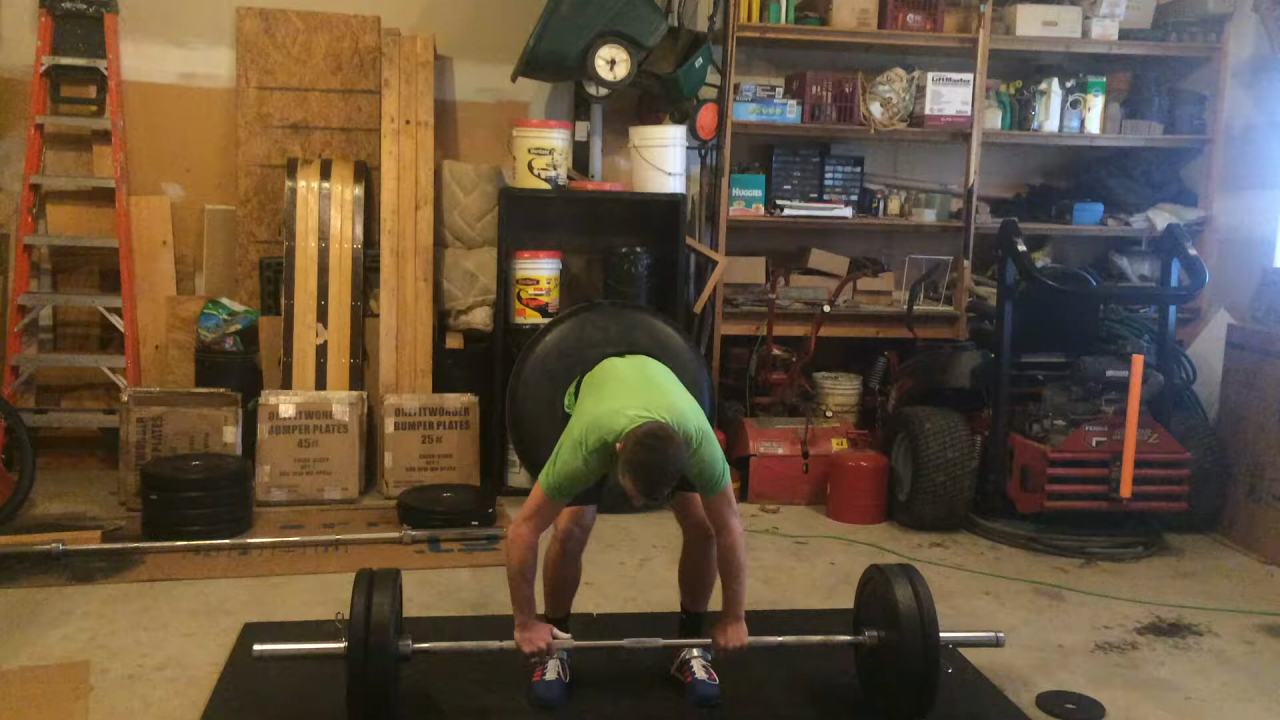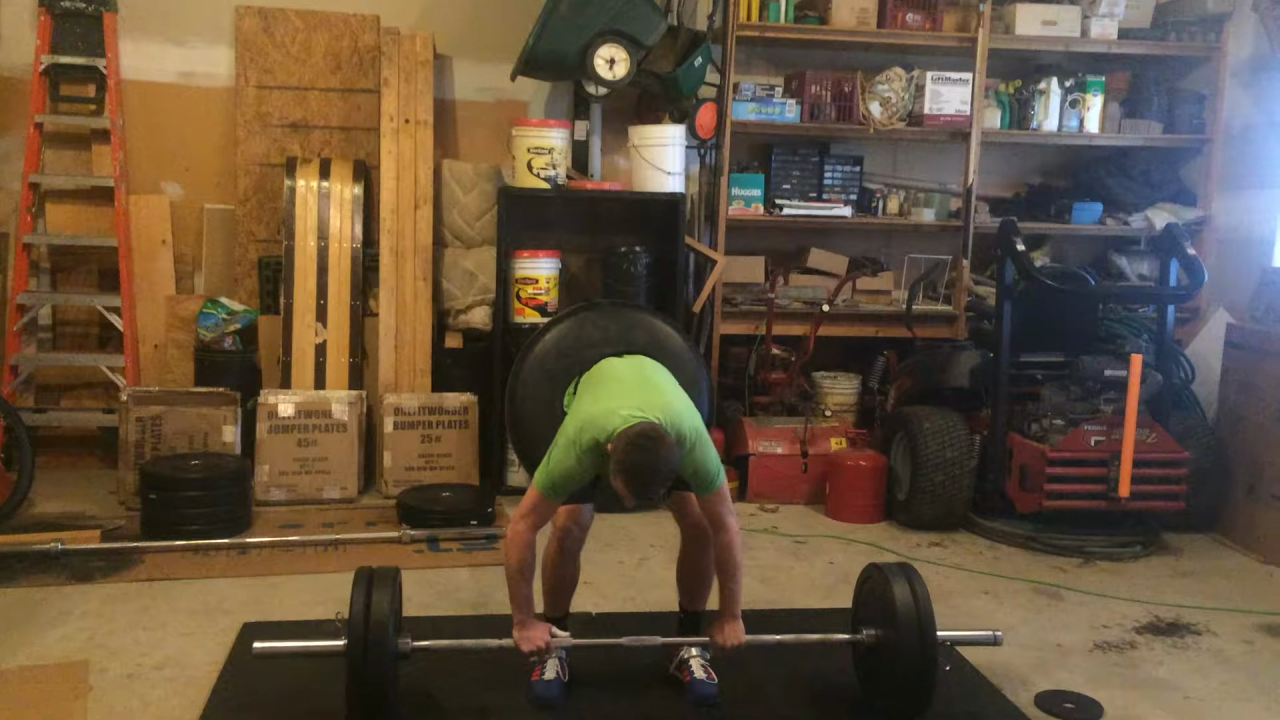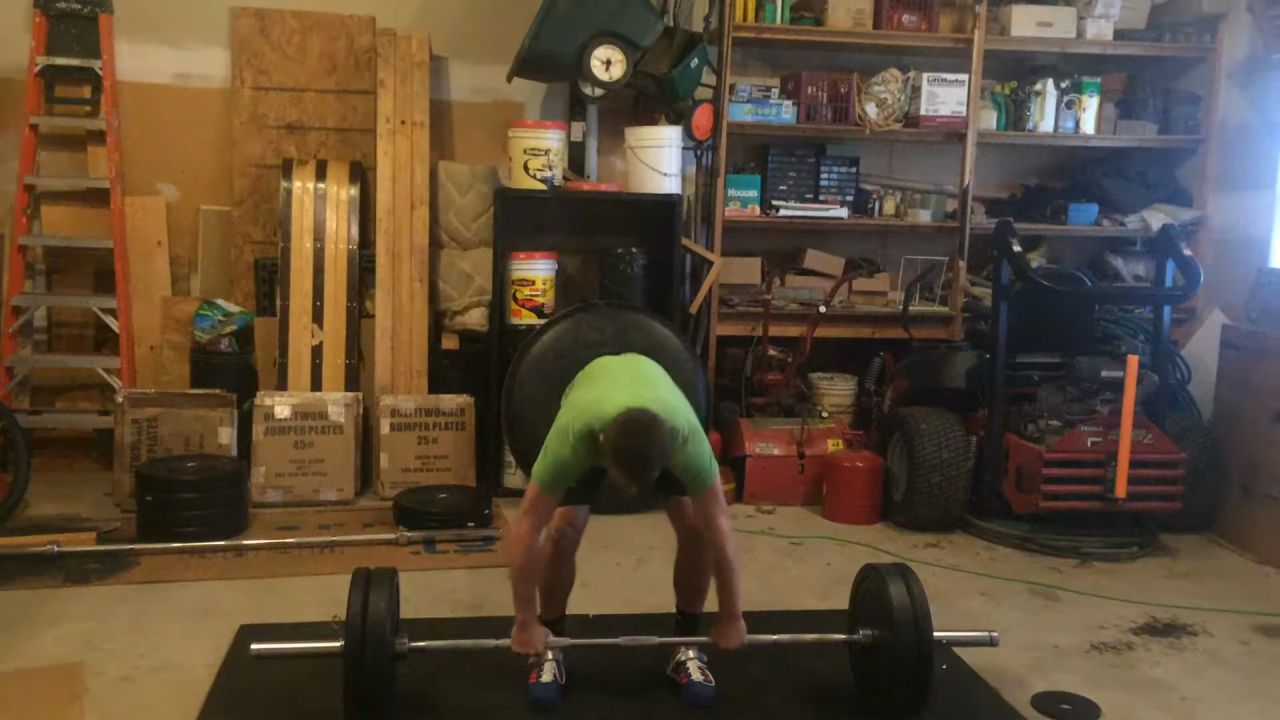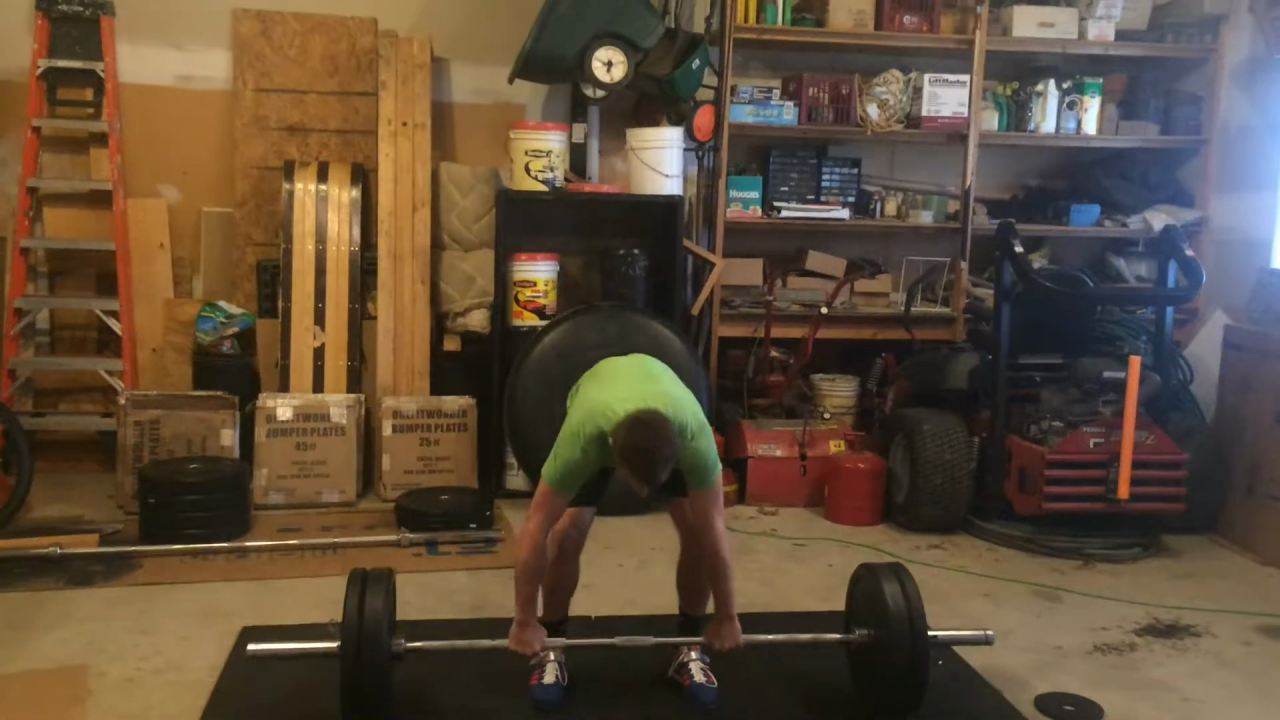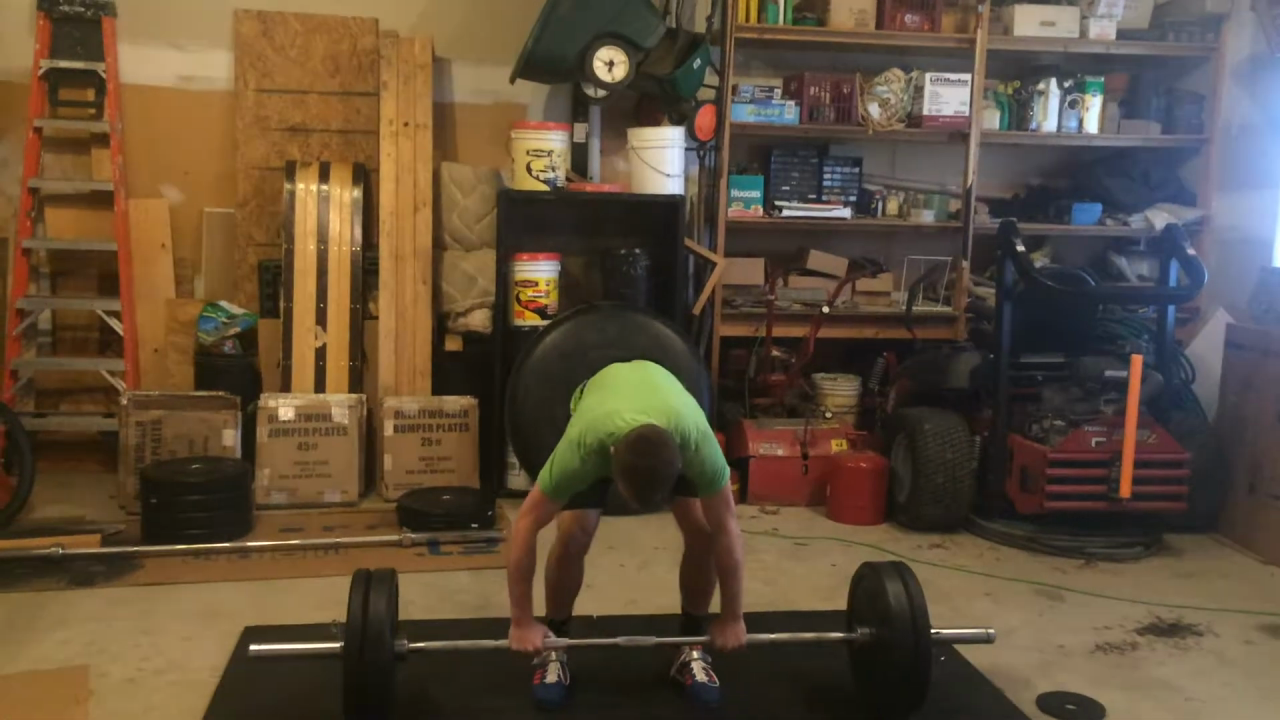
dt=0.2s
person 1, frame 1
left shoulder: (699, 443)
right shoulder: (585, 447)
left elbow: (729, 527)
right elbow: (522, 529)
left wrist: (734, 618)
right wrist: (525, 623)
left knee: (702, 527)
right knee: (570, 531)
left ankle: (690, 646)
right ankle: (555, 647)
person 1, frame 2
left shoulder: (693, 444)
right shoulder: (578, 447)
left elbow: (725, 526)
right elbow: (521, 527)
left wrist: (731, 617)
right wrist: (524, 621)
left knee: (700, 527)
right knee: (567, 530)
left ankle: (689, 645)
right ankle: (553, 647)
person 1, frame 3
left shoulder: (686, 440)
right shoulder: (571, 436)
left elbow: (716, 527)
right elbow: (527, 527)
left wrist: (730, 617)
right wrist: (525, 623)
right hip: (588, 422)
left knee: (696, 529)
right knee: (562, 532)
left ankle: (686, 648)
right ankle: (550, 649)
person 1, frame 4
left shoulder: (694, 434)
right shoulder: (584, 437)
left elbow: (713, 529)
right elbow: (537, 526)
left wrist: (726, 618)
right wrist: (525, 622)
right hip: (594, 411)
left knee: (696, 530)
right knee: (567, 534)
left ankle: (689, 649)
right ankle: (551, 649)
person 1, frame 5
left shoulder: (698, 444)
right shoulder: (583, 447)
left elbow: (726, 529)
right elbow: (524, 526)
left wrist: (732, 617)
right wrist: (522, 621)
left knee: (703, 531)
right knee: (572, 537)
left ankle: (691, 648)
right ankle: (553, 649)
